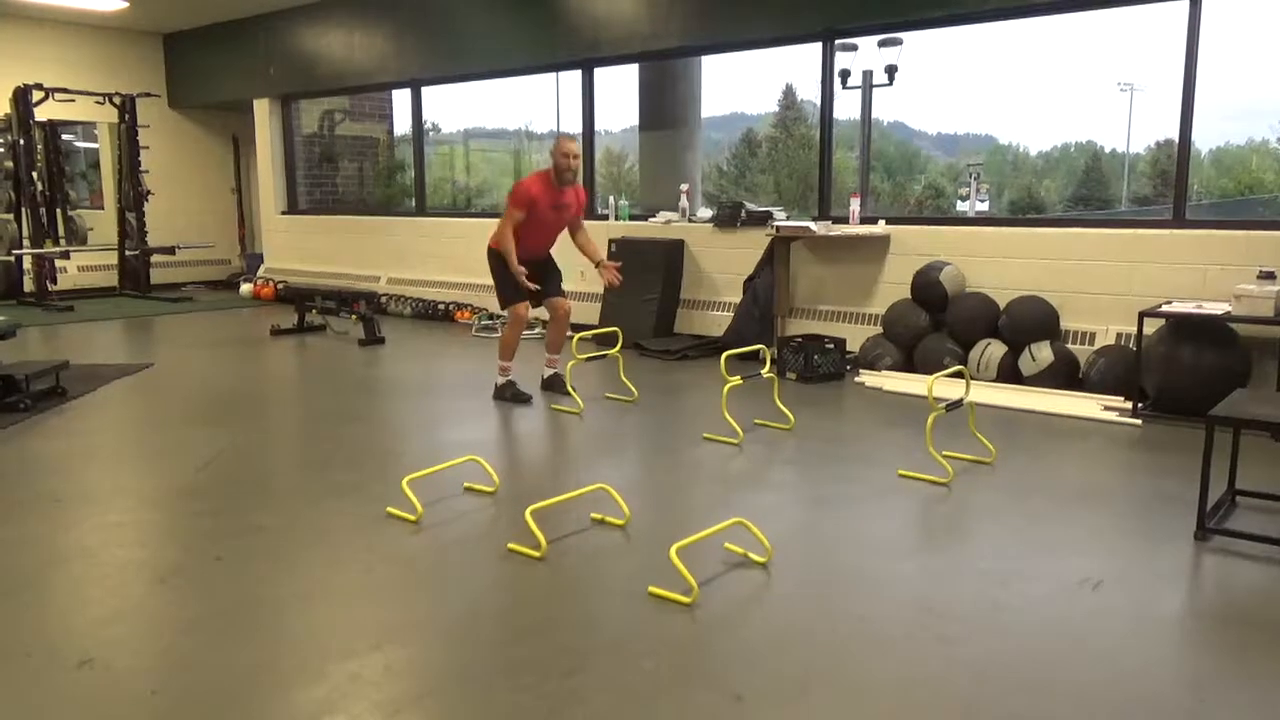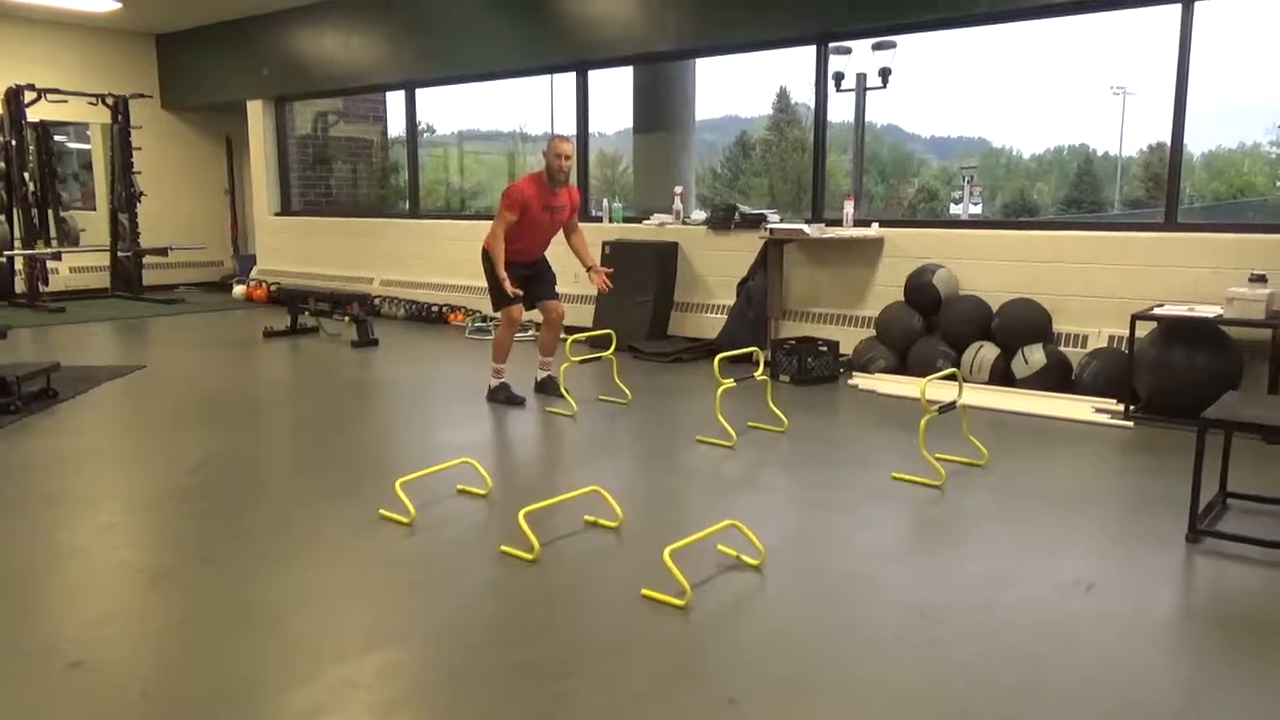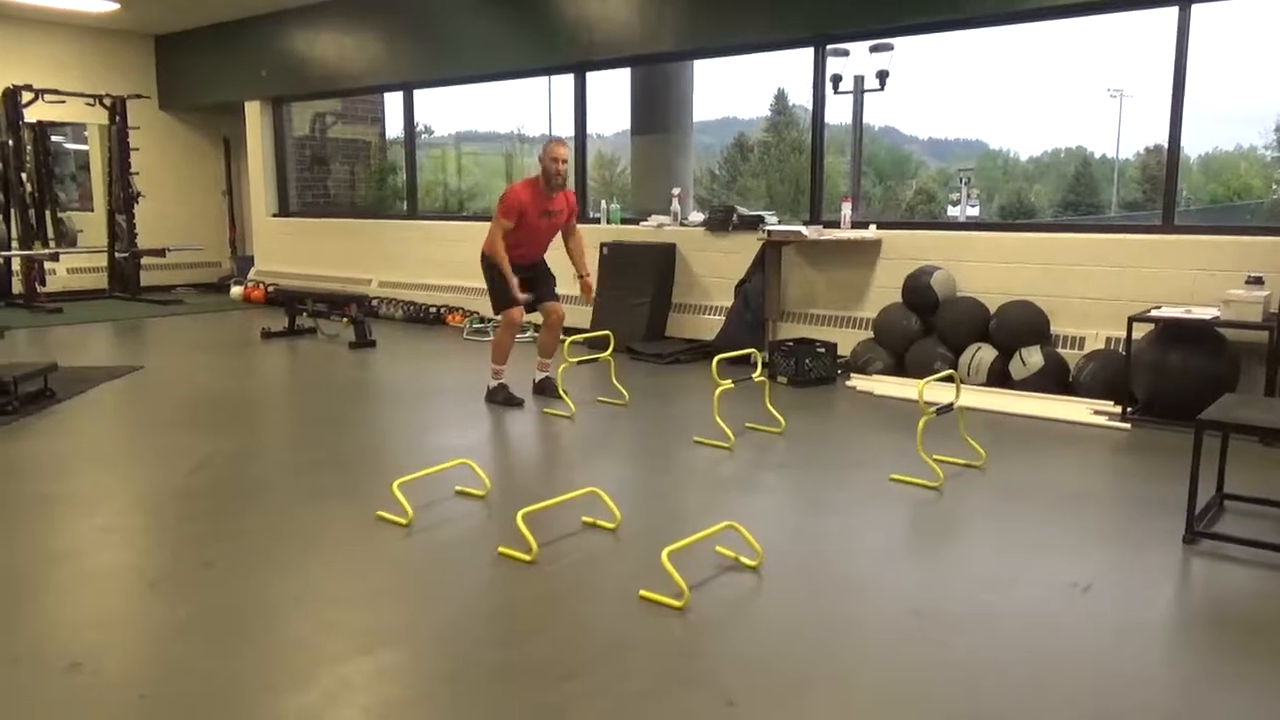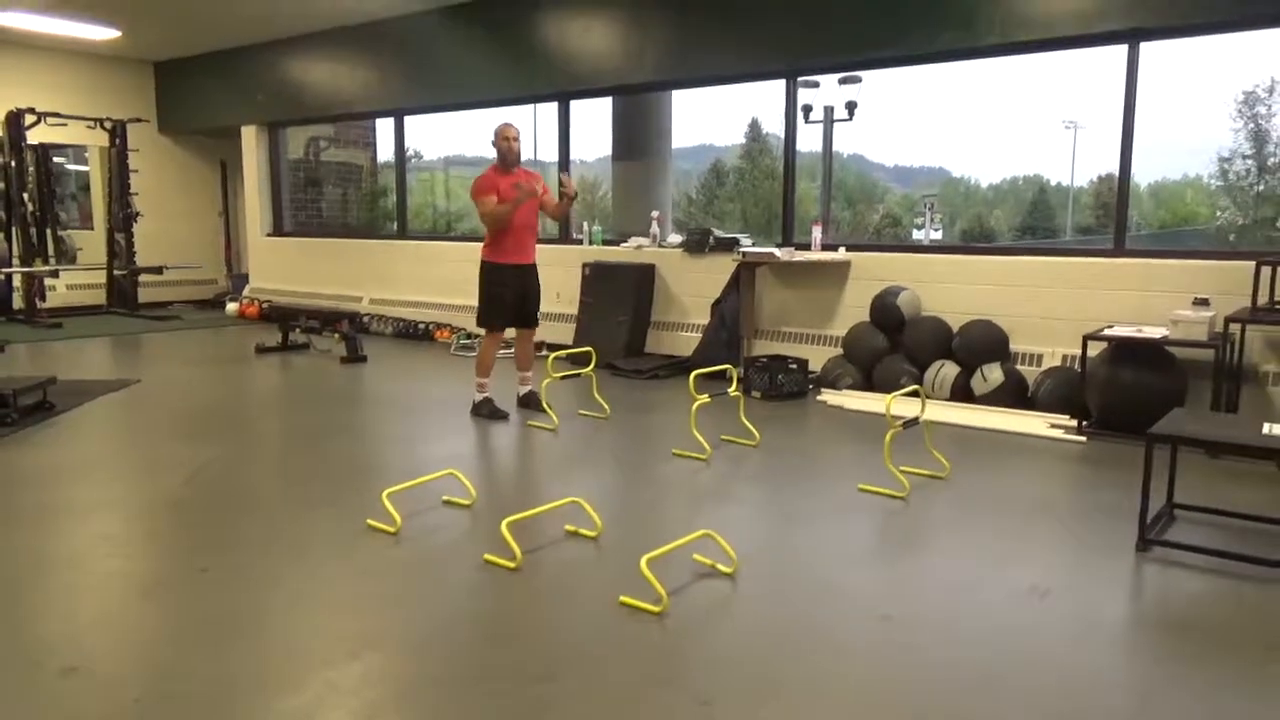
dt=0.5s
person 1, frame 1
left shoulder: (577, 193)
right shoulder: (529, 187)
left elbow: (578, 230)
right elbow: (505, 228)
left wrist: (600, 263)
right wrist: (514, 268)
left hip: (539, 256)
right hip: (507, 254)
left knee: (562, 310)
right knee: (520, 314)
left ankle: (550, 374)
right ankle: (503, 382)
person 1, frame 2
left shoulder: (571, 196)
right shoulder: (521, 190)
left elbow: (573, 232)
right elbow: (497, 232)
left wrist: (591, 267)
right wrist: (501, 273)
left hip: (534, 259)
right hip: (503, 257)
left knee: (555, 313)
right knee: (513, 315)
left ankle: (544, 376)
right ankle: (496, 384)
person 1, frame 3
left shoulder: (568, 199)
right shoulder: (518, 195)
left elbow: (571, 235)
right elbow: (495, 238)
left wrist: (583, 274)
right wrist: (510, 279)
left hip: (534, 263)
right hip: (502, 263)
left knee: (556, 314)
right knee: (513, 318)
left ankle: (542, 378)
right ankle: (495, 385)
person 1, frame 4
left shoulder: (533, 178)
right shoulder: (486, 181)
left elbow: (556, 215)
right elbow: (489, 220)
left wrist: (568, 199)
right wrist: (519, 200)
left hip: (527, 266)
right hip: (498, 267)
left knee: (527, 331)
right knee: (494, 333)
left ankle: (525, 391)
right ankle: (481, 398)
